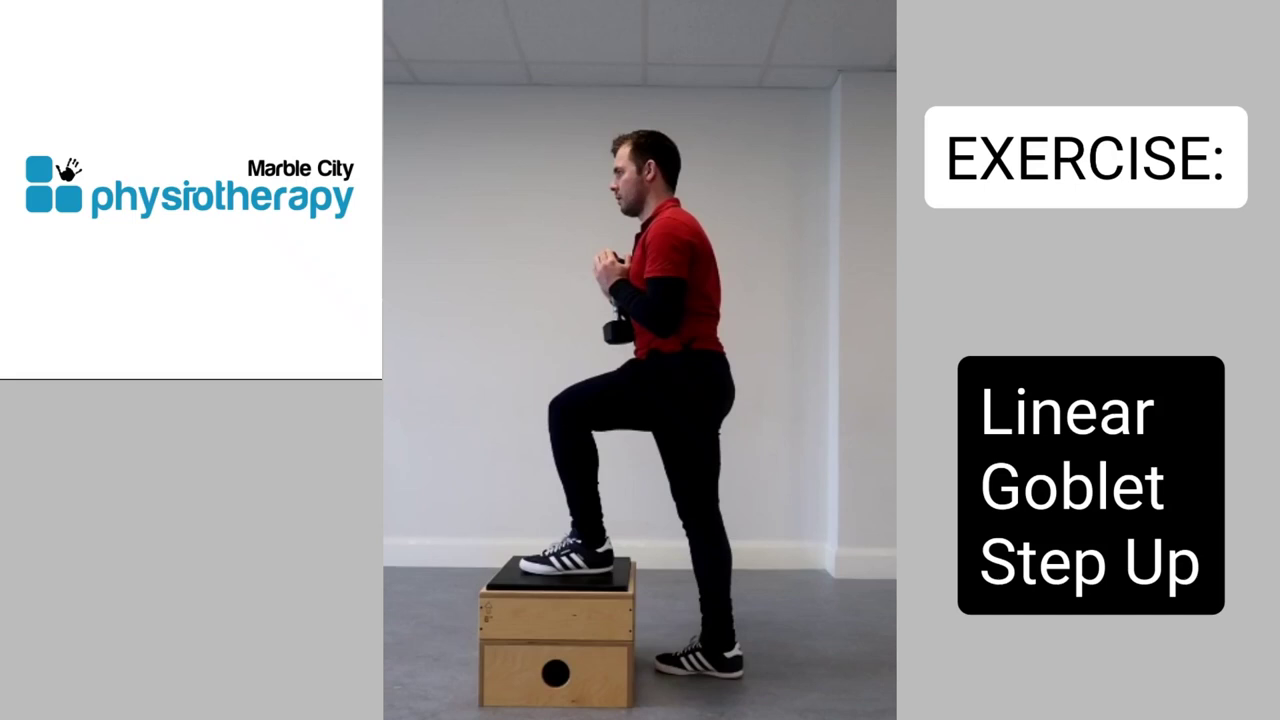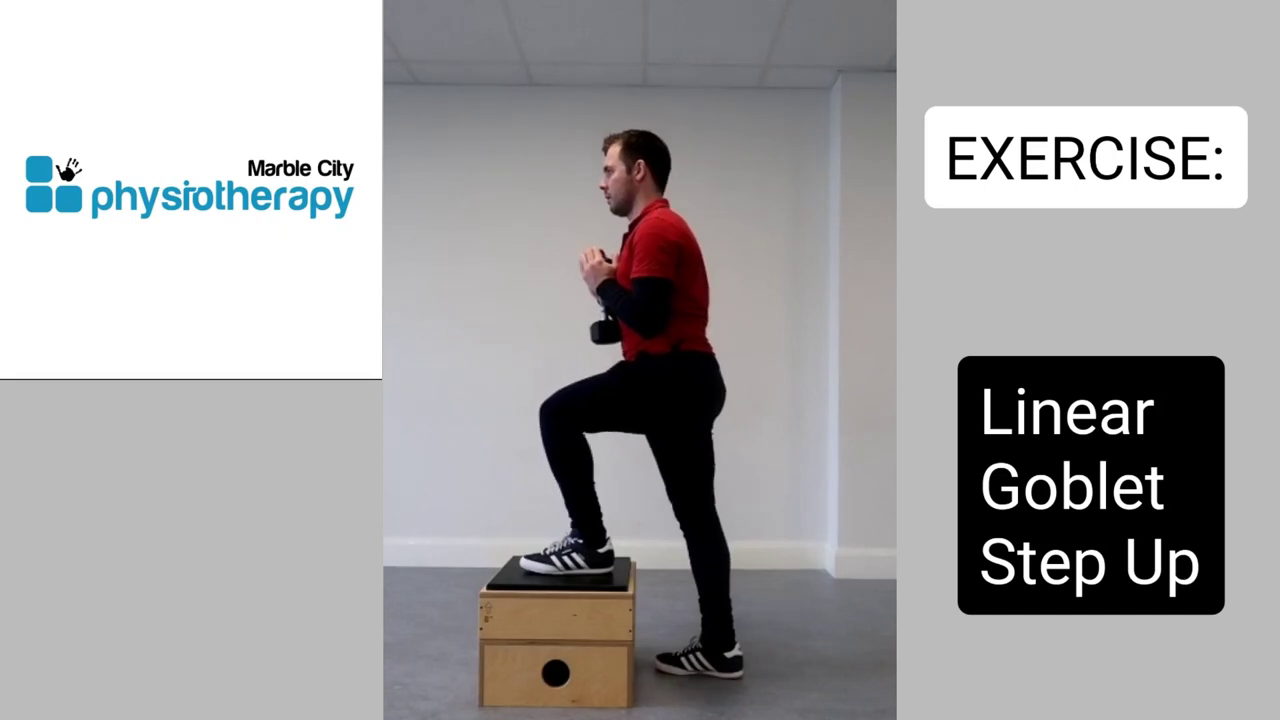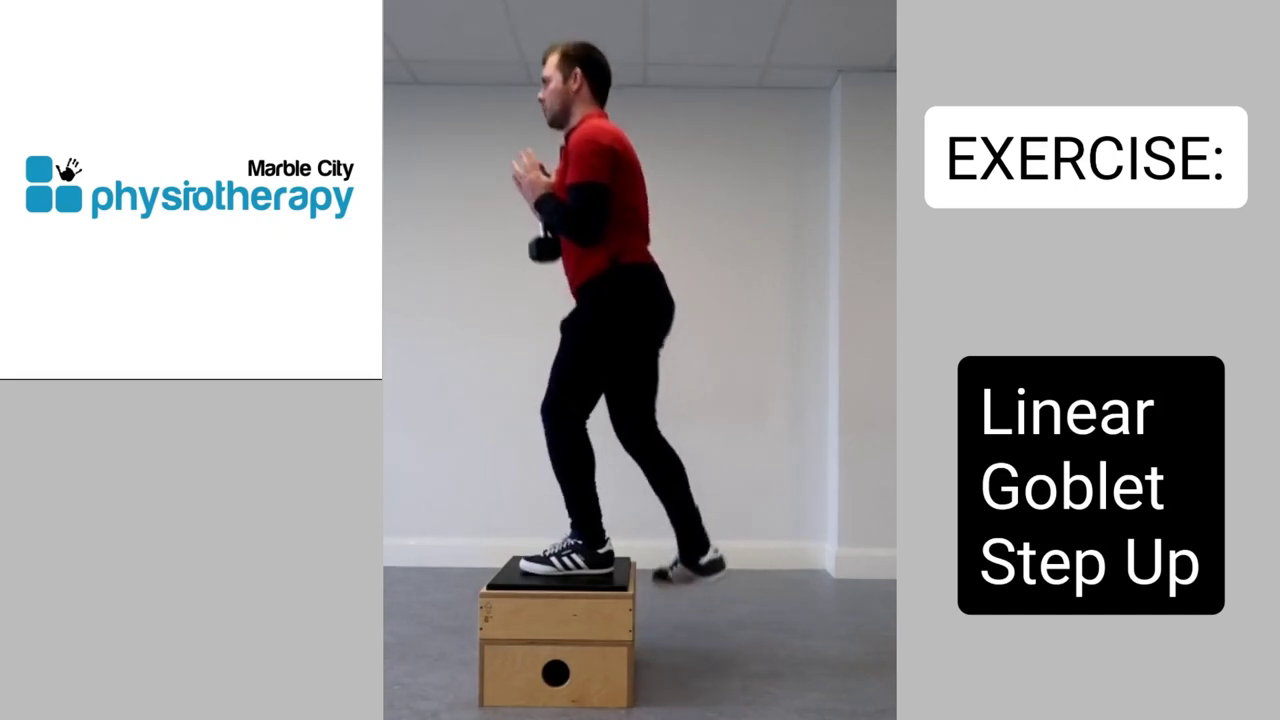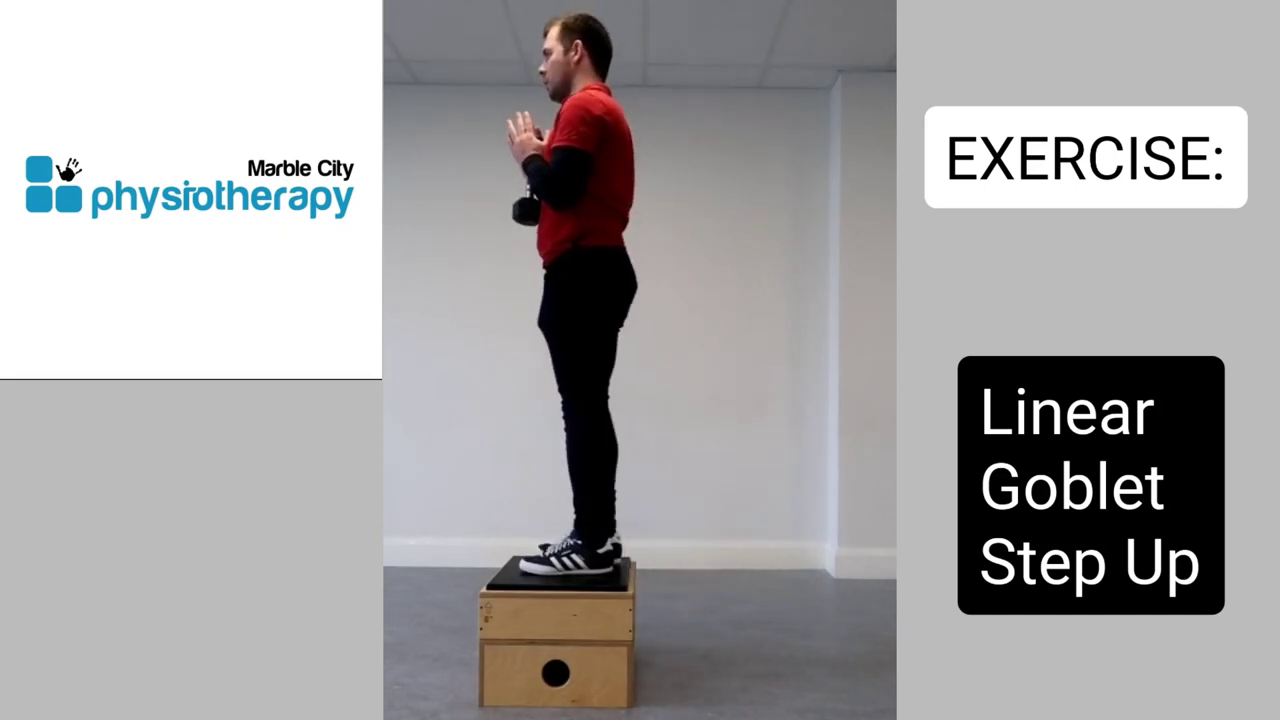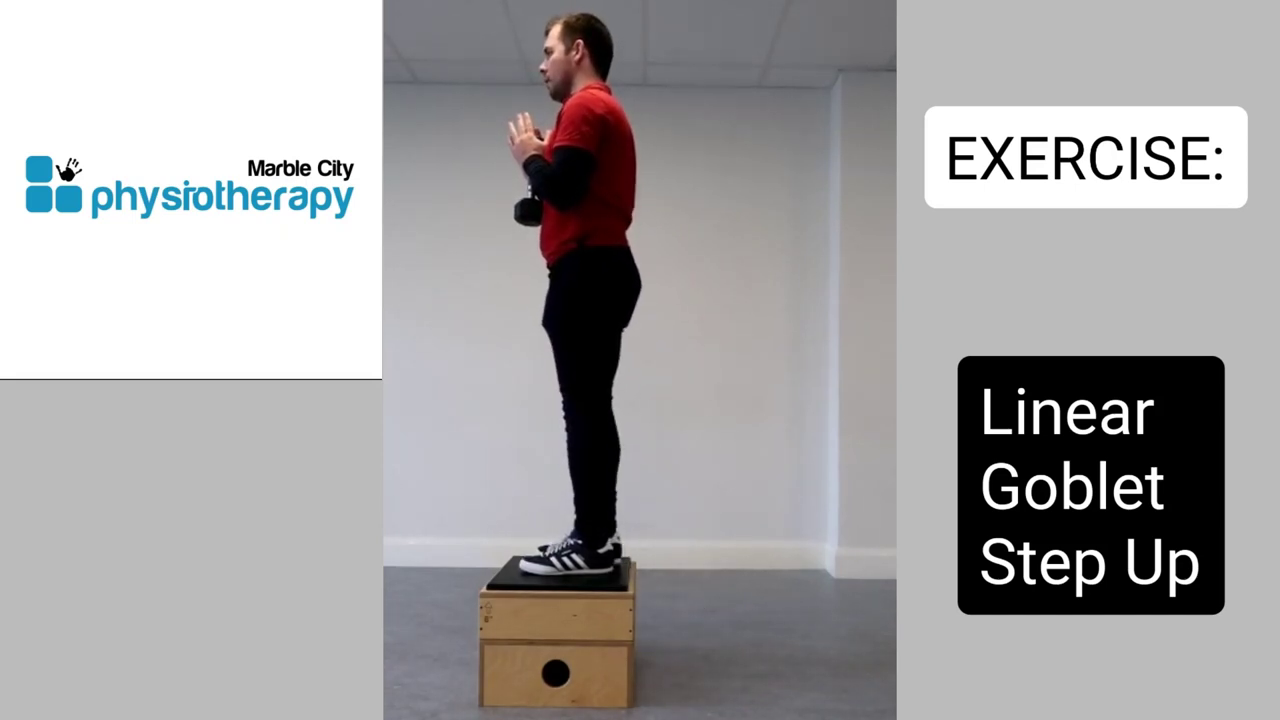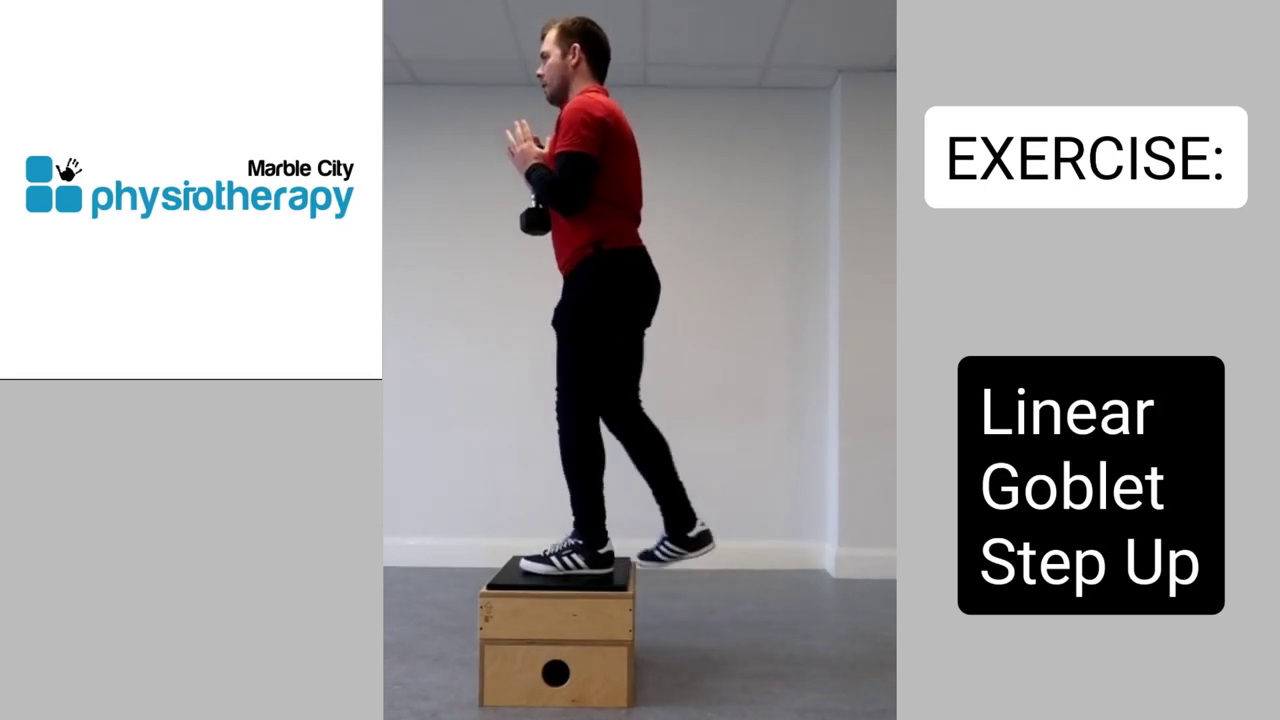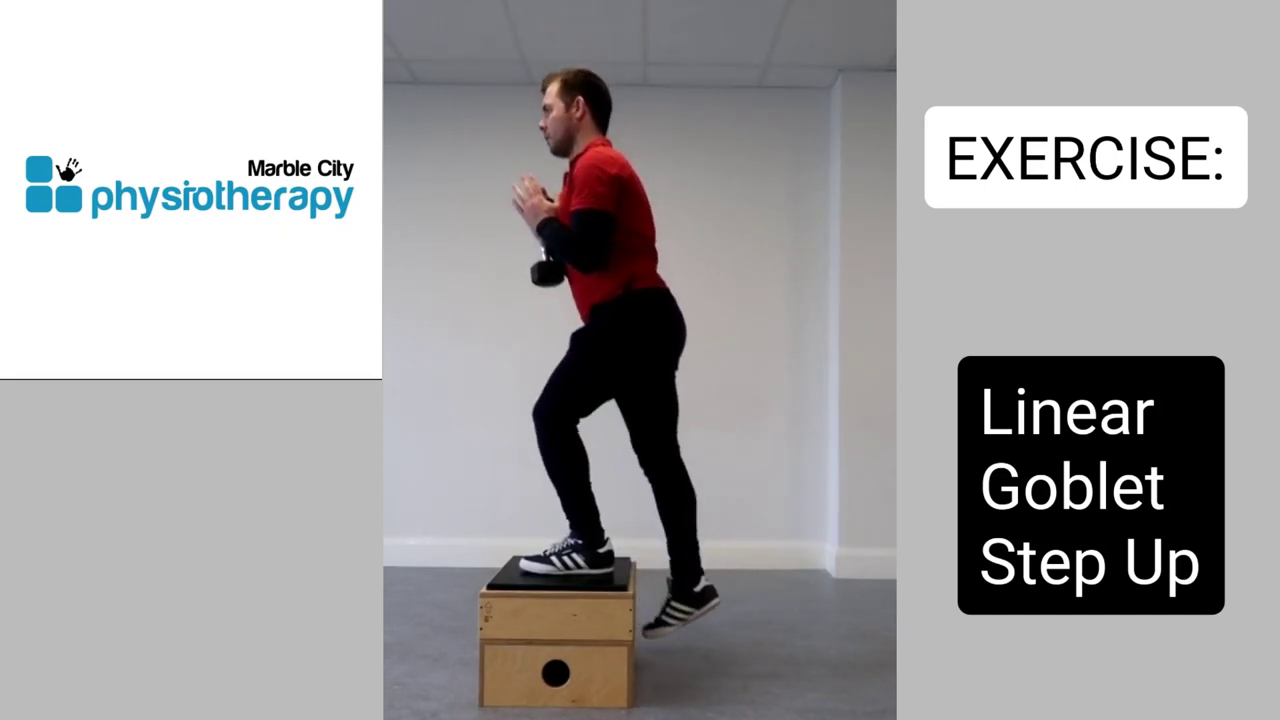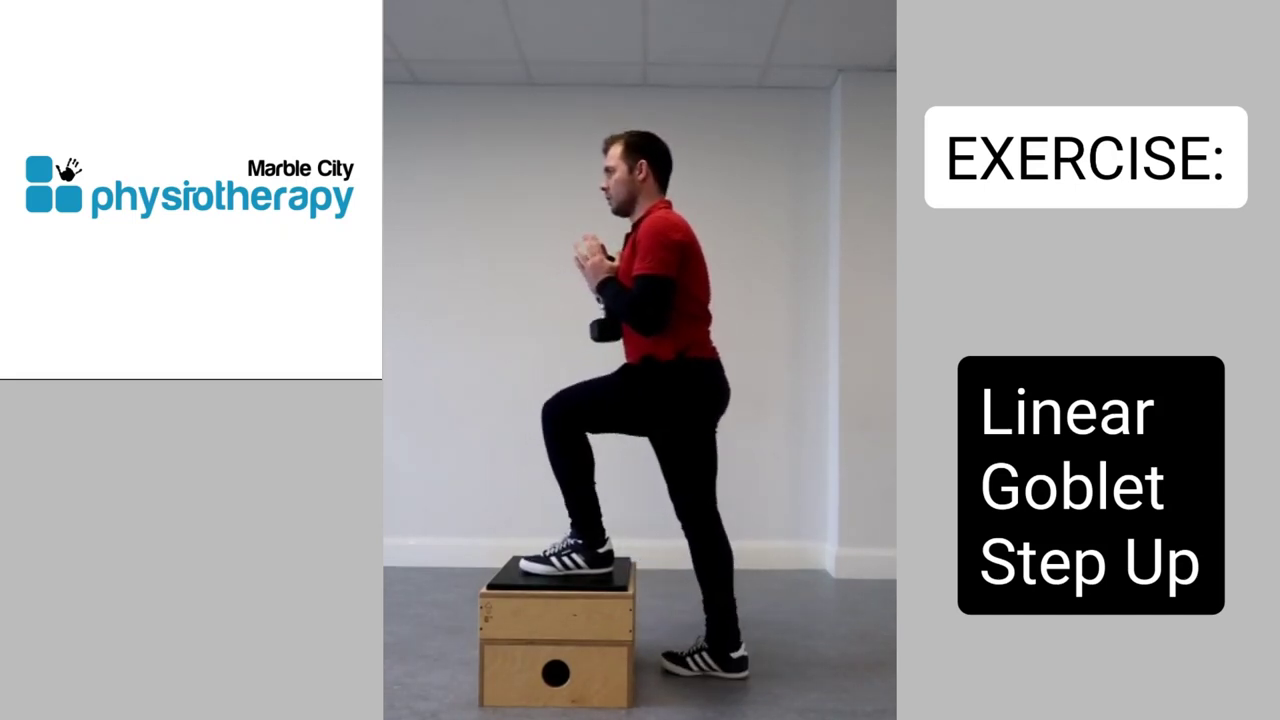
dt=0.5s
person 1, frame 1
left shoulder: (668, 228)
right shoulder: (666, 227)
left elbow: (663, 318)
left wrist: (615, 286)
right wrist: (625, 285)
left hip: (684, 376)
right hip: (692, 380)
left knee: (569, 411)
right knee: (698, 514)
left ankle: (588, 542)
right ankle: (719, 645)
person 1, frame 2
left shoulder: (656, 229)
right shoulder: (655, 228)
left elbow: (648, 319)
left wrist: (602, 284)
right wrist: (612, 285)
left hip: (672, 378)
right hip: (684, 380)
left knee: (560, 414)
right knee: (695, 514)
left ankle: (589, 542)
right ankle: (719, 644)
person 1, frame 3
left shoulder: (590, 138)
right shoulder: (597, 138)
left elbow: (584, 228)
left wrist: (539, 197)
right wrist: (550, 198)
left hip: (618, 298)
right hip: (634, 295)
left knee: (561, 413)
right knee: (637, 430)
left ankle: (588, 545)
right ankle: (695, 550)
person 1, frame 4
left shoulder: (584, 107)
right shoulder: (602, 110)
left elbow: (559, 190)
left wrist: (529, 156)
right wrist: (543, 160)
left hip: (583, 274)
right hip: (599, 273)
left knee: (582, 408)
right knee: (588, 407)
left ankle: (591, 543)
right ankle: (598, 533)
person 1, frame 5
left shoulder: (585, 107)
right shoulder: (602, 110)
left elbow: (563, 190)
left wrist: (529, 156)
right wrist: (544, 160)
left hip: (588, 275)
right hip: (602, 272)
left knee: (584, 408)
right knee: (590, 408)
left ankle: (591, 543)
right ankle: (597, 535)
person 1, frame 6
left shoulder: (584, 112)
right shoulder: (599, 113)
left elbow: (567, 197)
left wrist: (530, 165)
right wrist: (545, 166)
left hip: (603, 279)
right hip: (621, 276)
left knee: (576, 410)
right knee: (619, 409)
left ankle: (590, 544)
right ankle: (684, 528)
person 1, frame 7
left shoulder: (595, 166)
right shoulder: (598, 166)
left elbow: (587, 253)
left wrist: (541, 220)
right wrist: (553, 220)
left hip: (631, 320)
right hip: (645, 322)
left knee: (553, 416)
right knee: (659, 458)
left ankle: (589, 547)
right ankle: (689, 585)
person 1, frame 8
left shoulder: (660, 229)
right shoulder: (653, 230)
left elbow: (647, 317)
left wrist: (600, 280)
right wrist: (610, 279)
left hip: (679, 383)
right hip: (687, 383)
left knee: (563, 415)
right knee: (698, 515)
left ankle: (589, 543)
right ankle: (725, 646)
